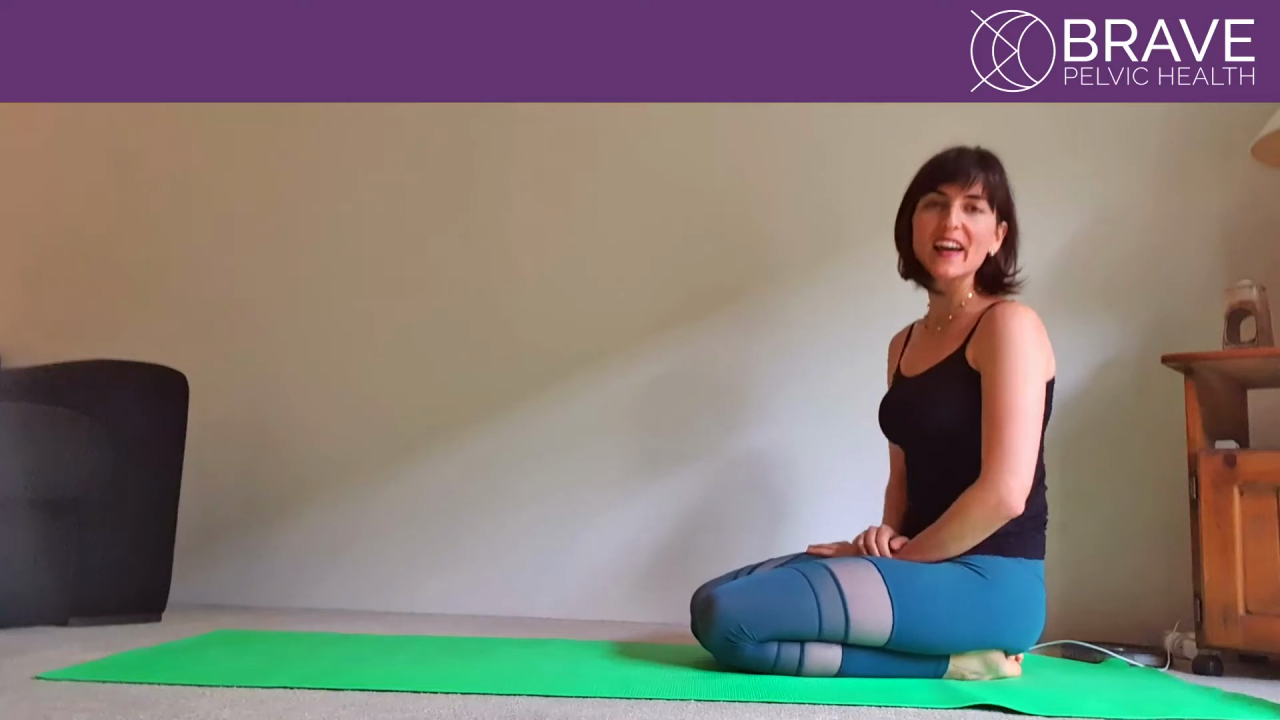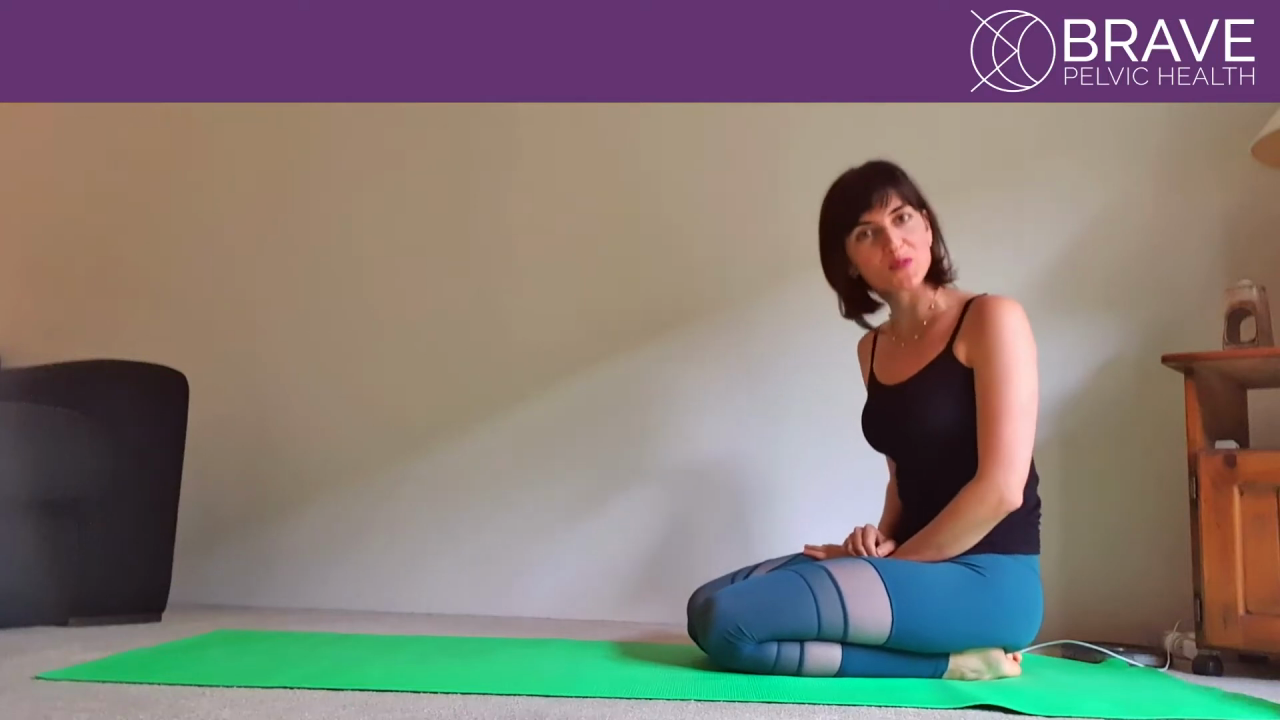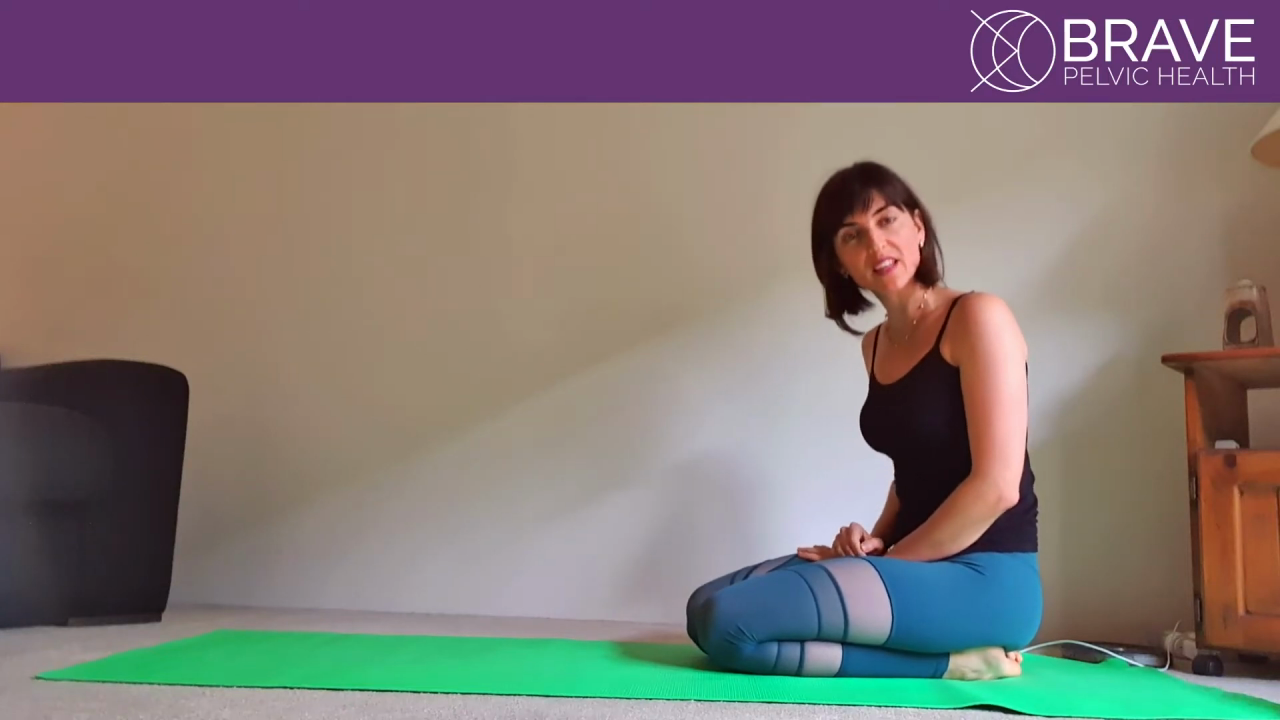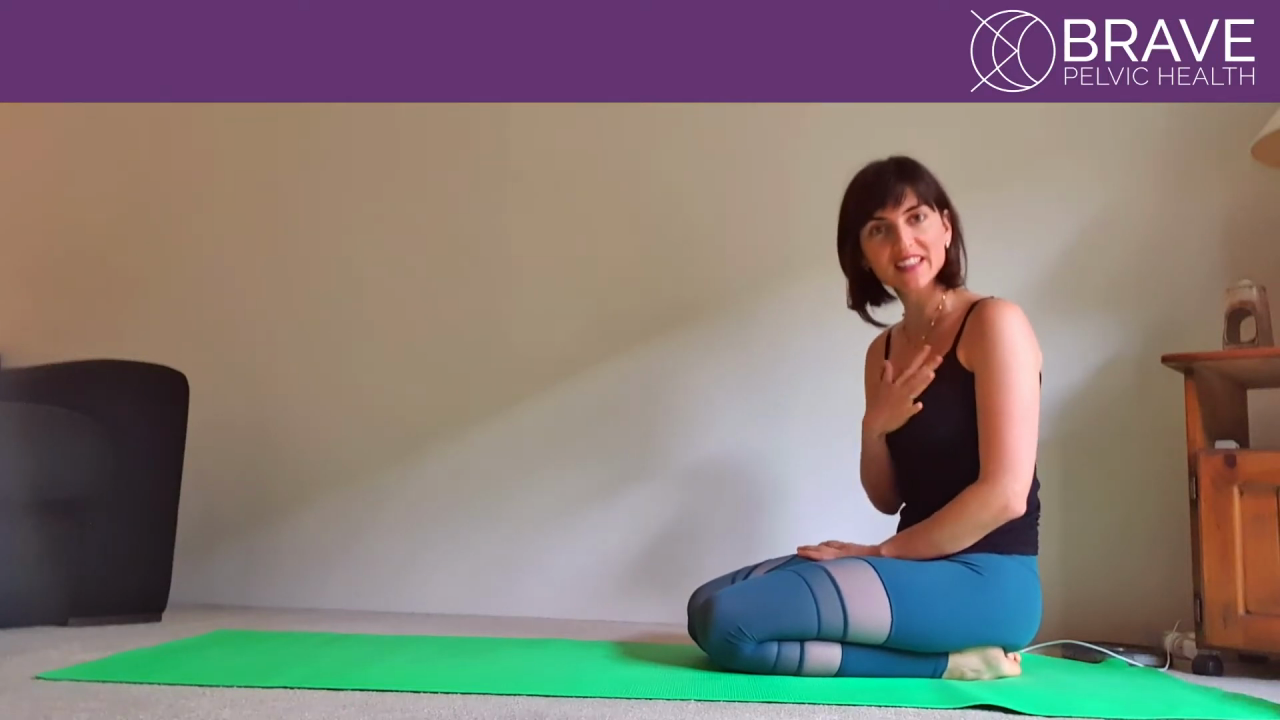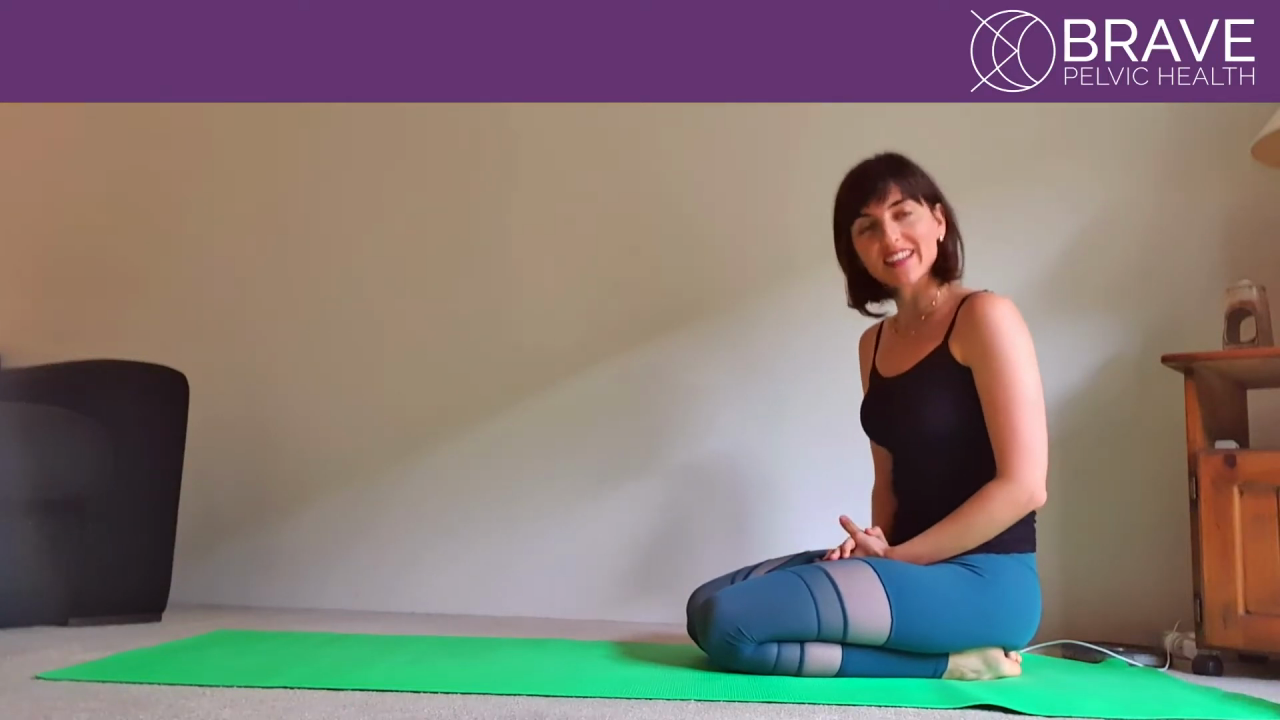
dt=1s
person 1, frame 1
left shoulder: (1009, 325)
right shoulder: (904, 344)
left elbow: (1004, 492)
left wrist: (901, 557)
right wrist: (887, 538)
left hip: (989, 585)
right hip: (929, 569)
left knee: (731, 618)
right knee: (713, 605)
left ankle: (954, 658)
right ankle: (952, 654)
person 1, frame 2
left shoulder: (993, 320)
right shoulder: (873, 348)
left elbow: (1001, 488)
left wrist: (895, 562)
right wrist: (884, 541)
left hip: (985, 582)
right hip: (921, 566)
left knee: (731, 623)
right knee: (708, 608)
left ankle: (953, 659)
person 1, frame 3
left shoulder: (978, 317)
right shoulder: (876, 344)
left elbow: (997, 485)
left wrist: (891, 559)
right wrist: (877, 540)
left hip: (984, 581)
right hip: (921, 567)
left knee: (730, 623)
right knee: (708, 607)
left ankle: (954, 658)
person 1, frame 4
left shoulder: (994, 323)
right shoulder: (883, 350)
left elbow: (1005, 494)
left wrist: (881, 554)
right wrist: (874, 430)
left hip: (984, 584)
right hip: (920, 571)
left knee: (732, 622)
right knee: (708, 607)
left ankle: (951, 657)
person 1, frame 5
left shoulder: (985, 316)
right shoulder: (874, 343)
left elbow: (1023, 486)
left wrist: (897, 558)
right wrist: (876, 544)
left hip: (984, 583)
right hip: (914, 566)
left knee: (731, 623)
right knee: (708, 608)
left ankle: (955, 657)
